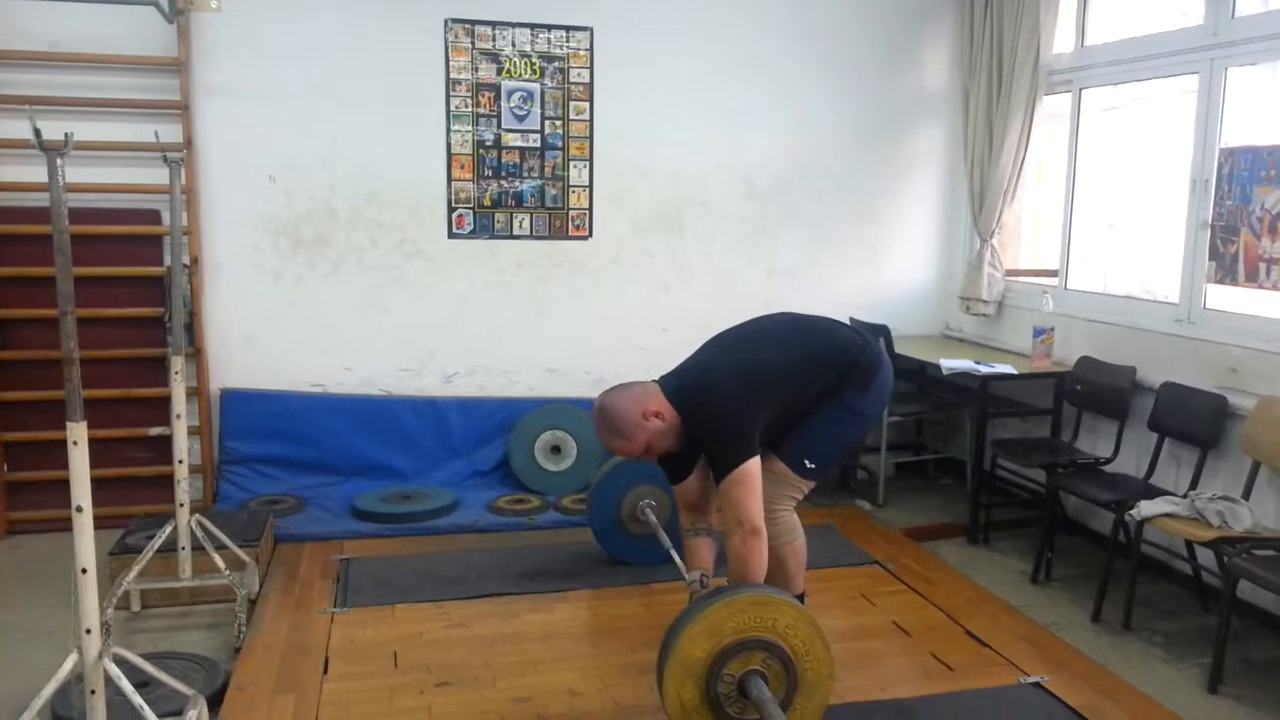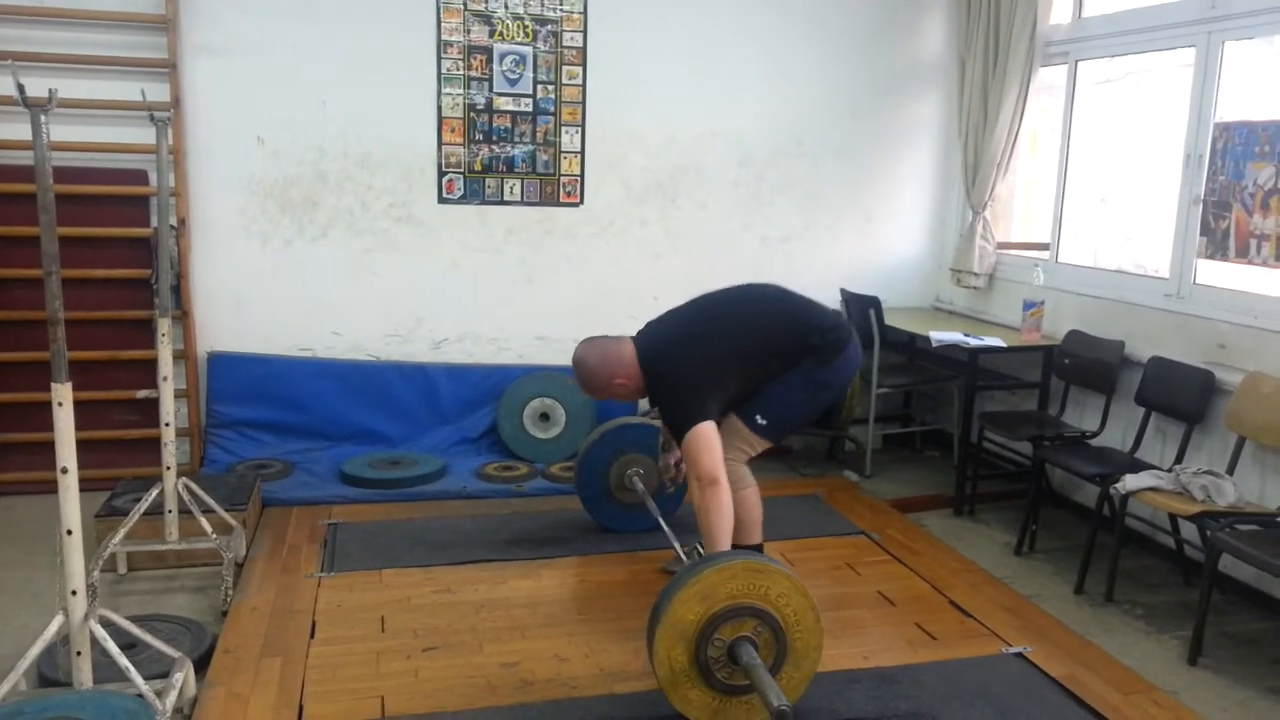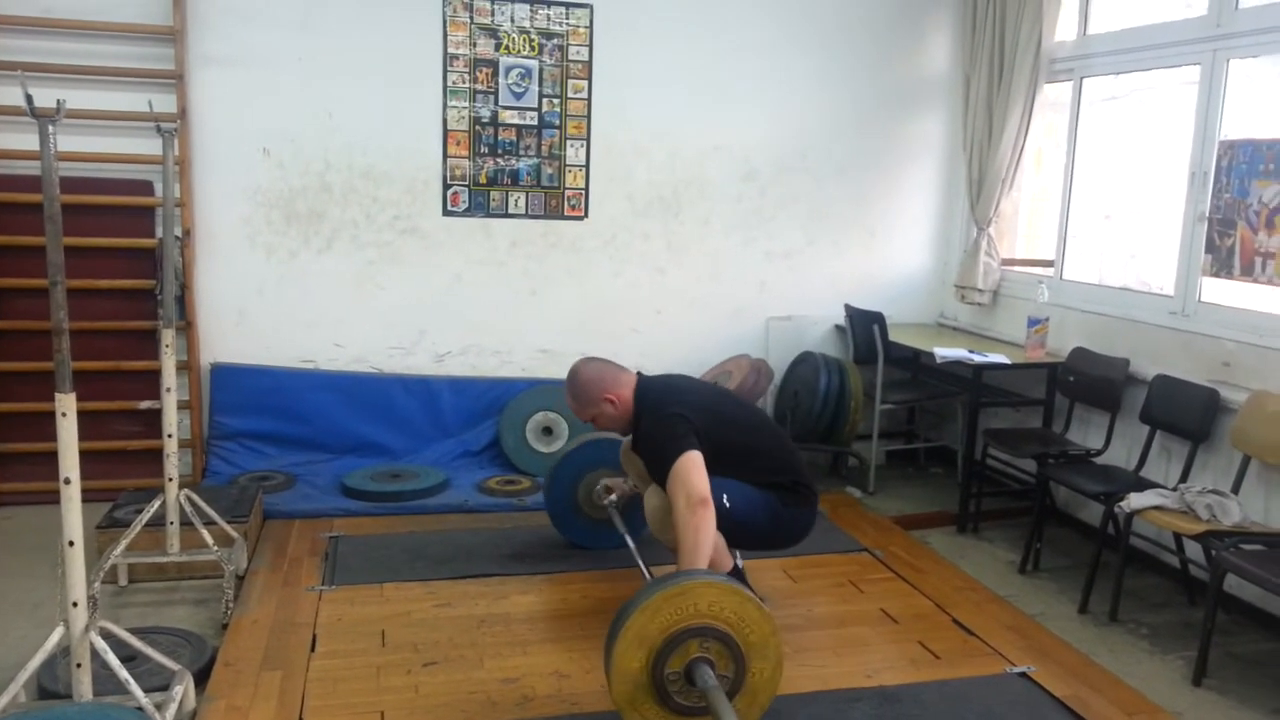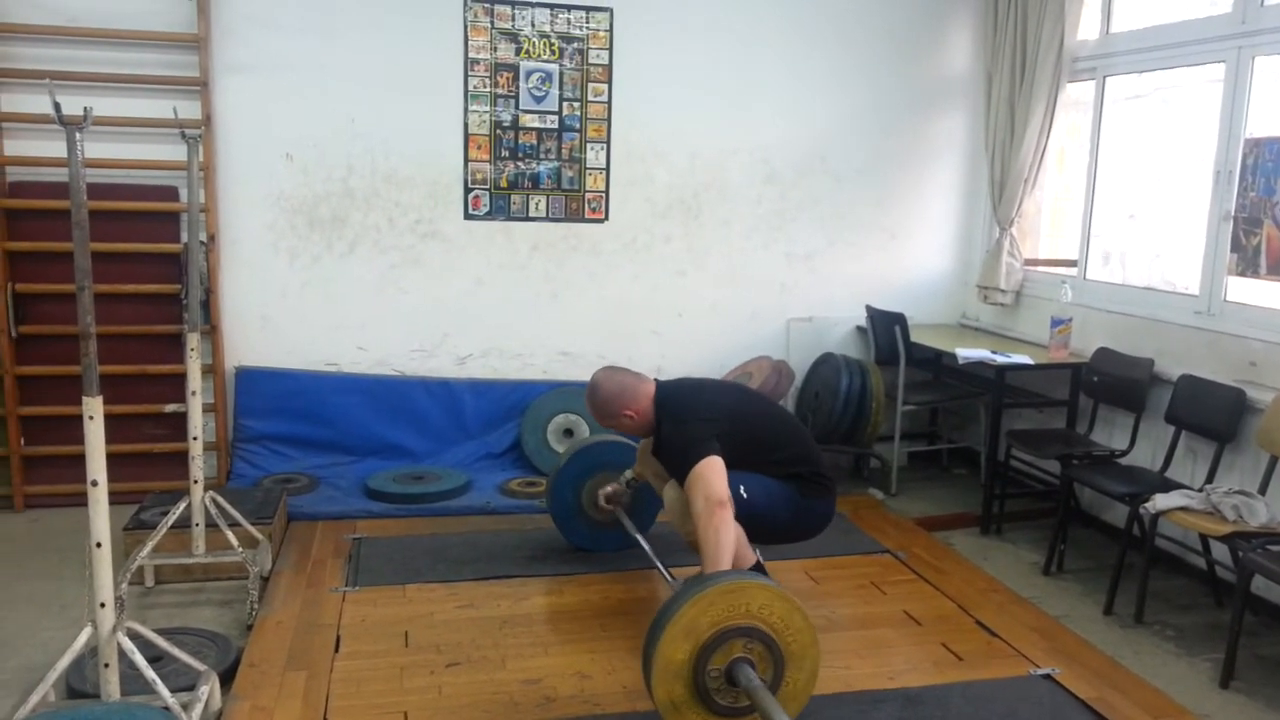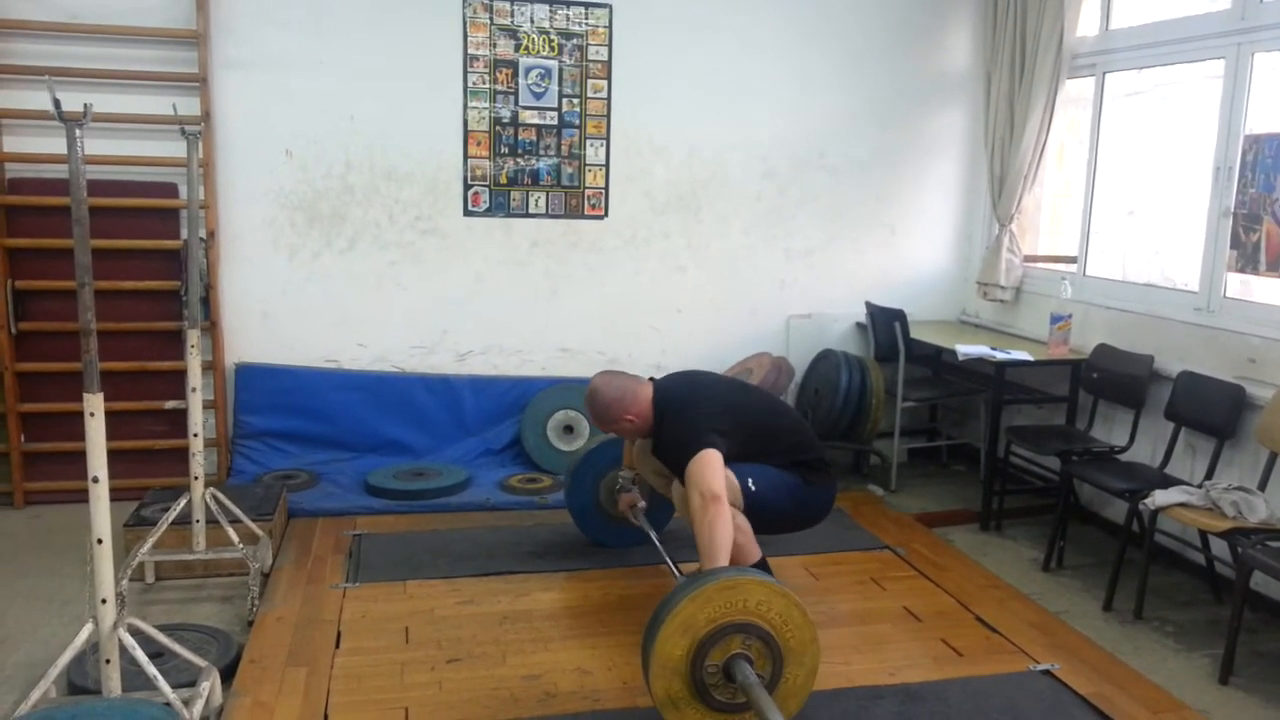
dt=1s
person 1, frame 1
left shoulder: (717, 416)
right shoulder: (674, 413)
left elbow: (747, 527)
right elbow: (695, 512)
right wrist: (699, 592)
left hip: (858, 376)
right hip: (809, 374)
left knee: (769, 499)
right knee: (738, 488)
person 1, frame 2
left shoulder: (677, 377)
right shoulder: (650, 346)
left elbow: (708, 480)
right wrist: (673, 439)
left hip: (827, 354)
right hip: (795, 345)
left knee: (724, 456)
right knee: (711, 448)
right ankle: (713, 550)
person 1, frame 3
left shoulder: (664, 420)
right shoulder: (656, 394)
left elbow: (696, 504)
right wrist: (633, 485)
left hip: (785, 507)
left knee: (663, 505)
right knee: (635, 453)
right ankle: (724, 560)
person 1, frame 4
left shoulder: (686, 425)
right shoulder: (668, 398)
left elbow: (714, 507)
right wrist: (626, 484)
left hip: (804, 500)
left knee: (683, 498)
right knee: (652, 454)
right ankle: (741, 557)
person 1, frame 5
left shoulder: (687, 425)
right shoulder: (667, 393)
left elbow: (710, 501)
left hip: (806, 487)
left knee: (692, 492)
right knee: (649, 453)
right ankle: (739, 551)
